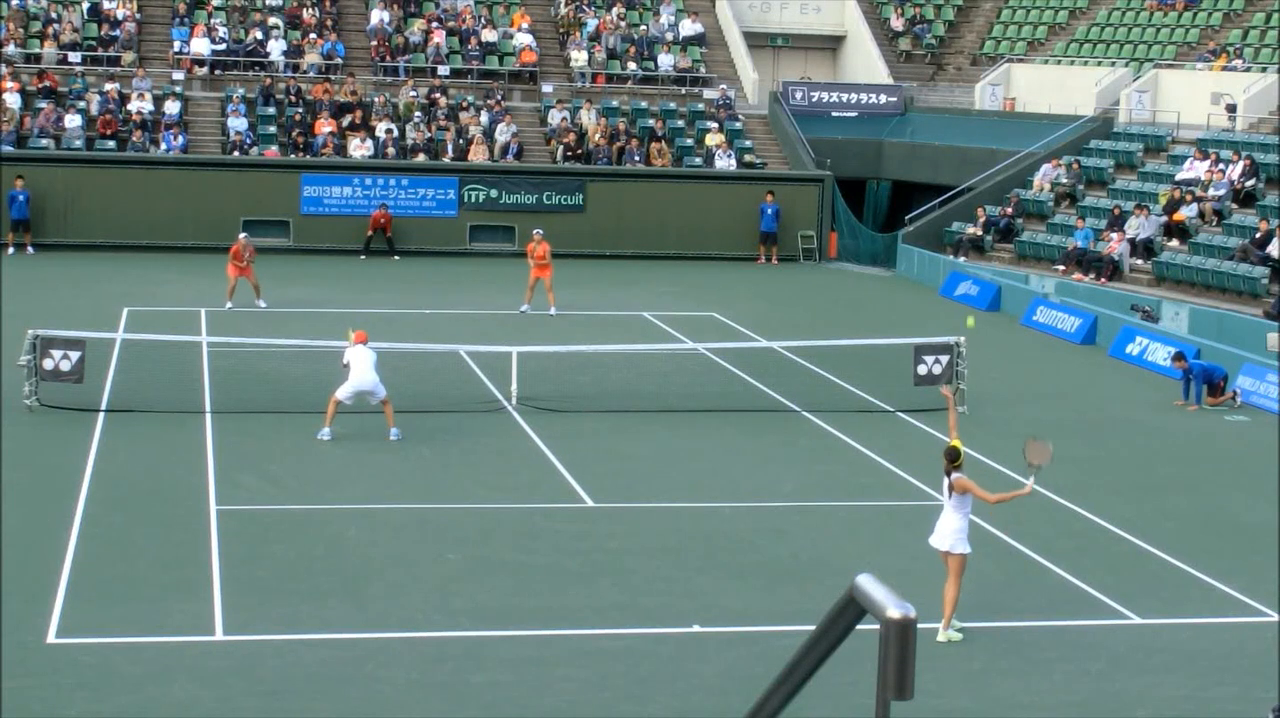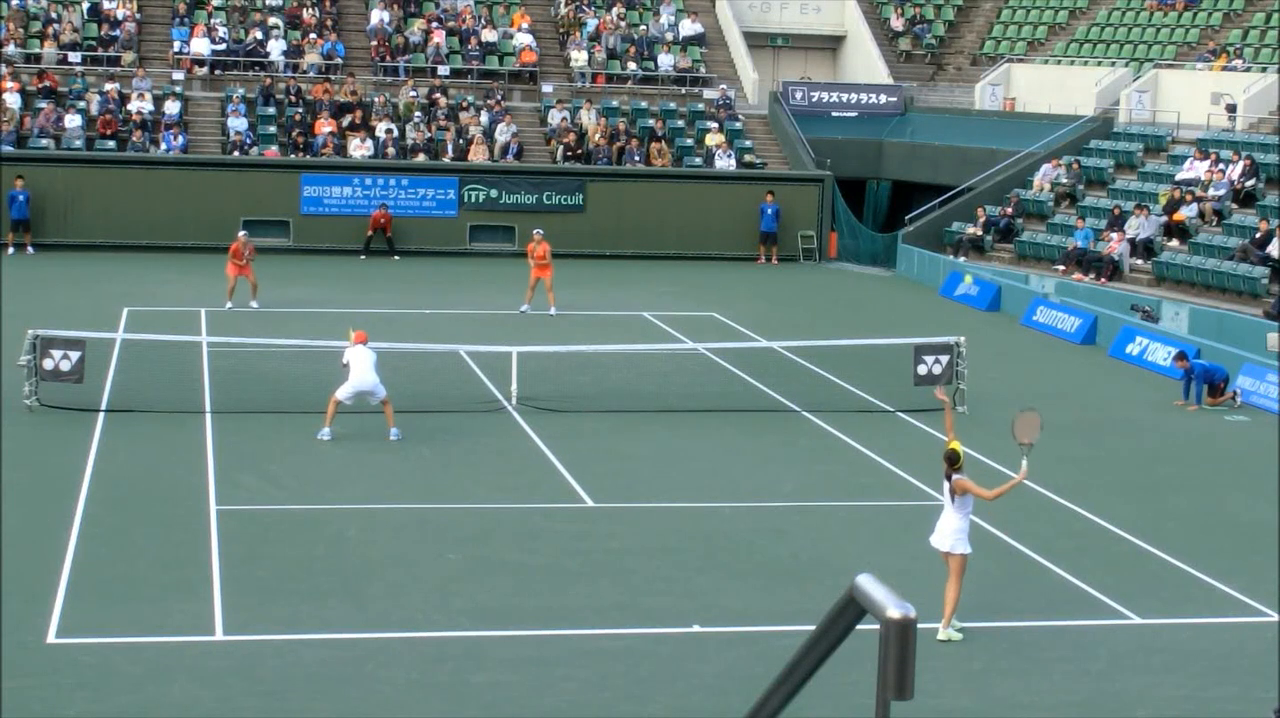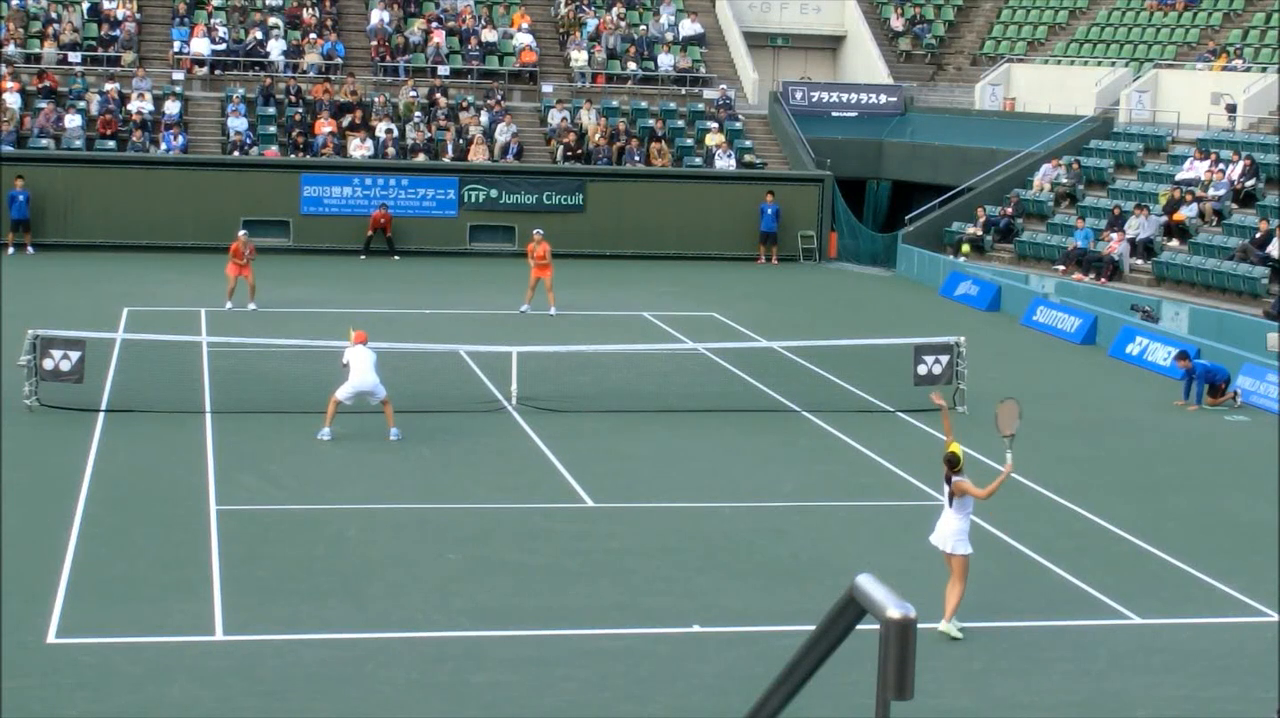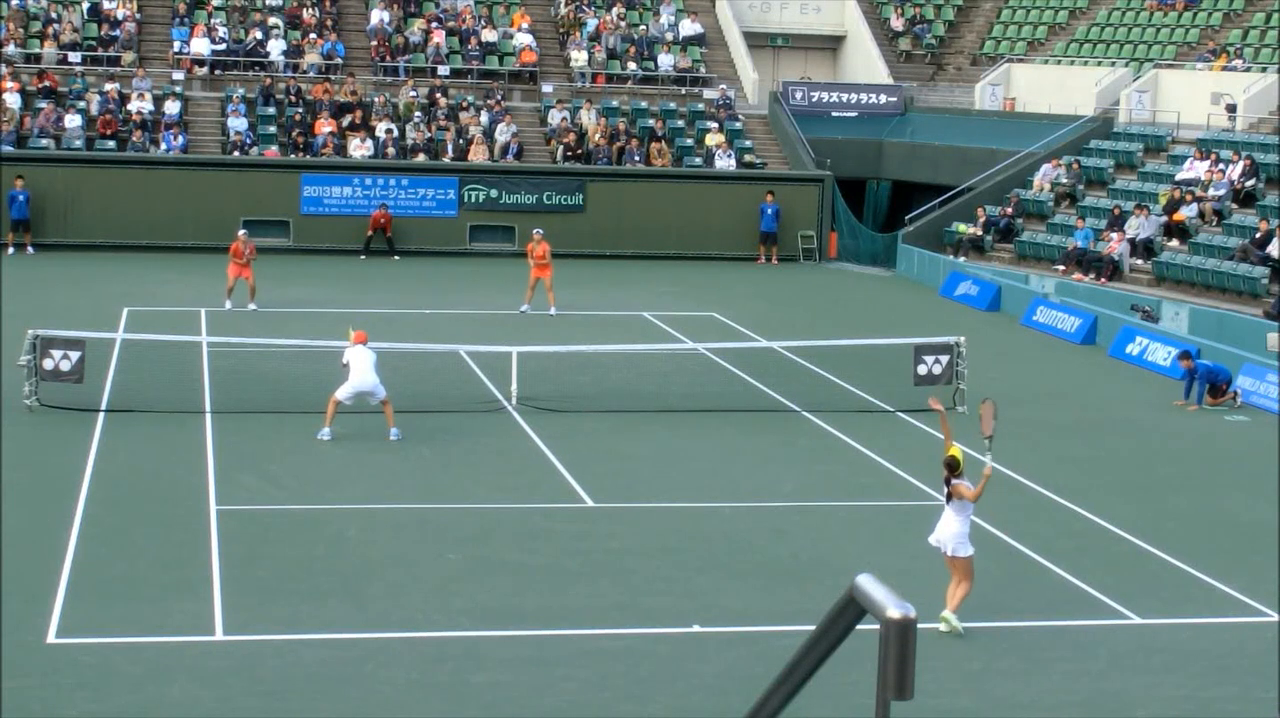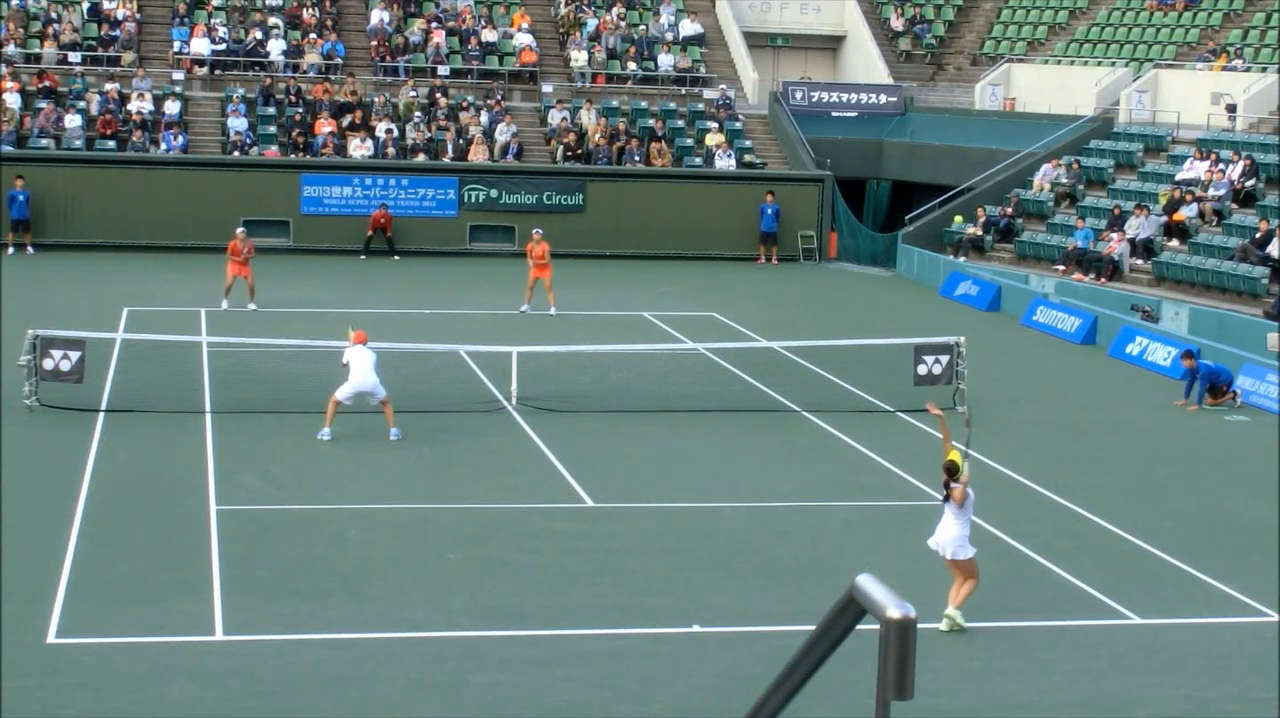
dt=0.1s
person 1, frame 1
left shoulder: (949, 471)
right shoulder: (961, 482)
left elbow: (953, 431)
right elbow: (992, 499)
left wrist: (951, 403)
right wrist: (1022, 491)
left hip: (943, 530)
right hip: (955, 534)
left knee: (951, 578)
right knee: (955, 582)
left ankle: (949, 620)
right ankle: (945, 630)
person 1, frame 2
left shoulder: (948, 472)
right shoulder: (961, 482)
left elbow: (950, 433)
right elbow: (990, 495)
left wrist: (946, 404)
right wrist: (1017, 479)
left hip: (944, 529)
right hip: (956, 534)
left knee: (952, 579)
right knee: (955, 582)
left ankle: (948, 620)
right ankle: (945, 629)
person 1, frame 3
left shoulder: (950, 472)
right shoulder: (961, 484)
left elbow: (948, 437)
right elbow: (983, 494)
left wrist: (944, 410)
right wrist: (1004, 476)
left hip: (944, 529)
right hip: (955, 535)
left knee: (955, 578)
right knee: (959, 582)
left ankle: (949, 619)
right ankle: (947, 621)
person 1, frame 4
left shoulder: (949, 473)
right shoulder: (959, 486)
left elbow: (948, 439)
right elbow: (973, 498)
left wrist: (942, 414)
right wrist: (985, 479)
left hip: (944, 532)
right hip: (956, 537)
left knee: (957, 578)
right knee: (966, 581)
left ankle: (947, 619)
right ankle: (949, 612)
person 1, frame 5
left shoulder: (950, 475)
right shoulder: (959, 490)
left elbow: (947, 444)
right elbow: (959, 503)
left wrist: (941, 418)
right wrist: (965, 485)
left hip: (944, 536)
right hip: (956, 540)
left knee: (960, 579)
right knee: (972, 578)
left ankle: (948, 618)
right ankle: (953, 609)
